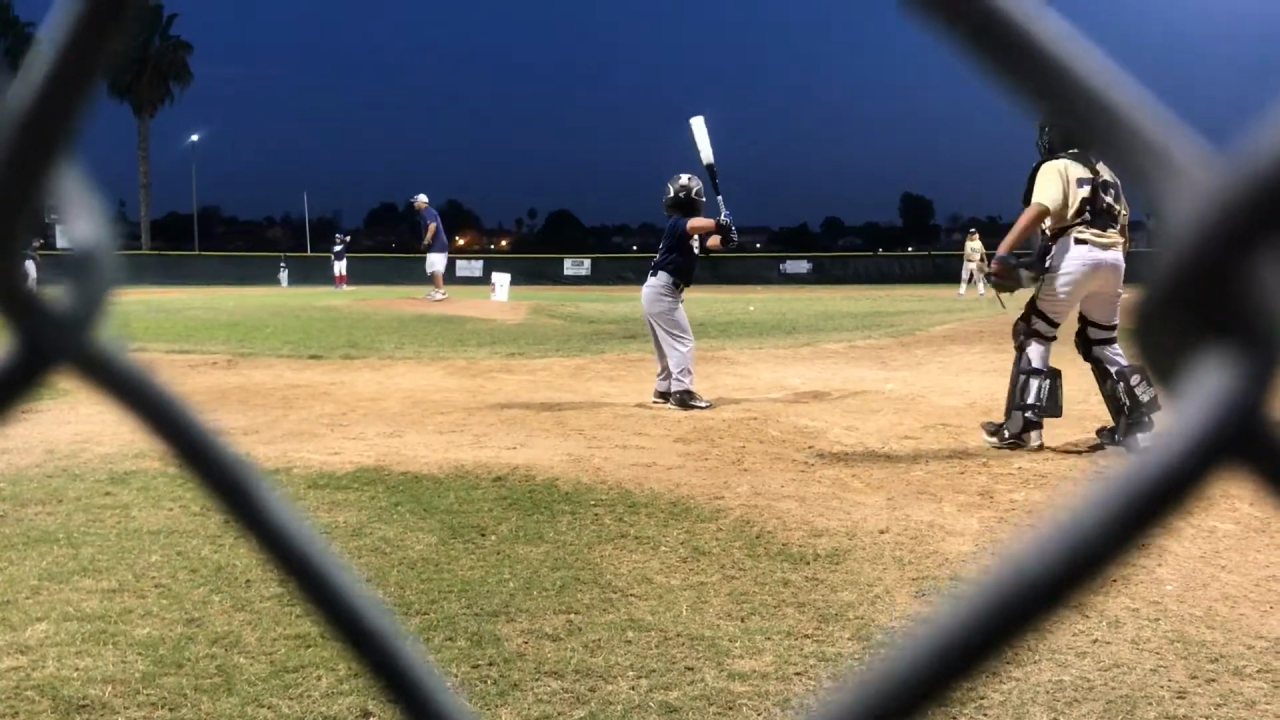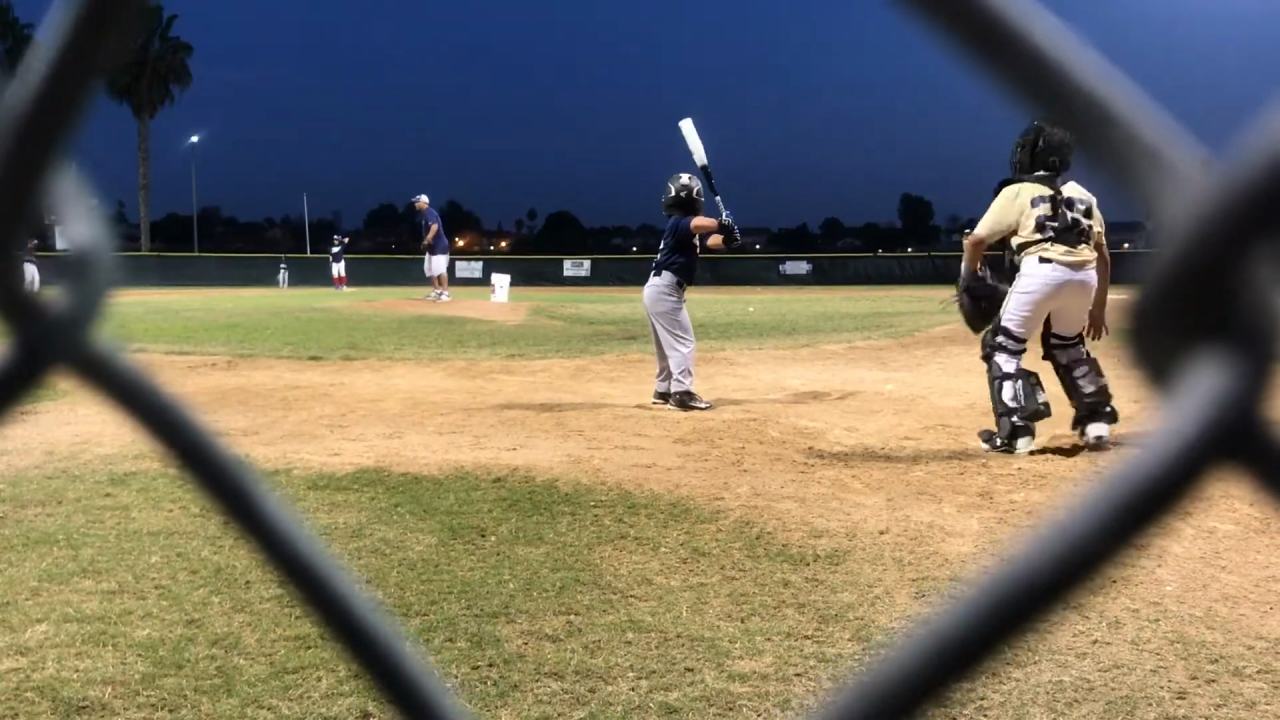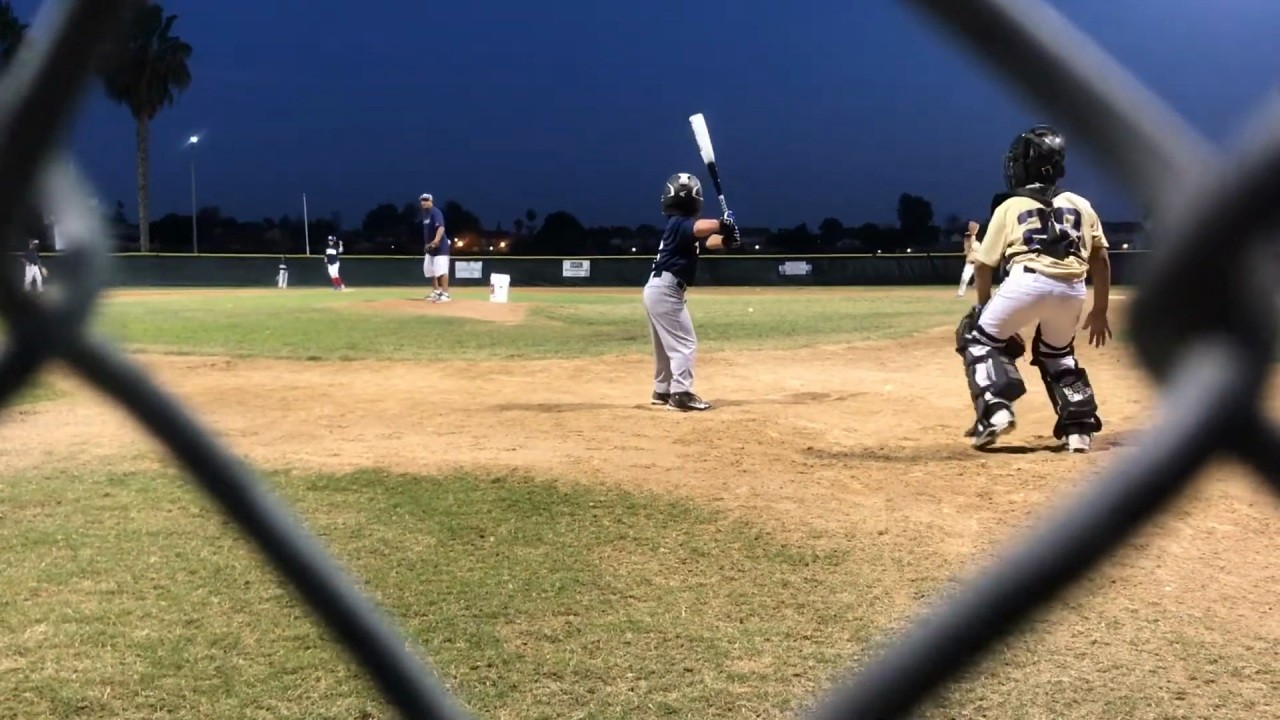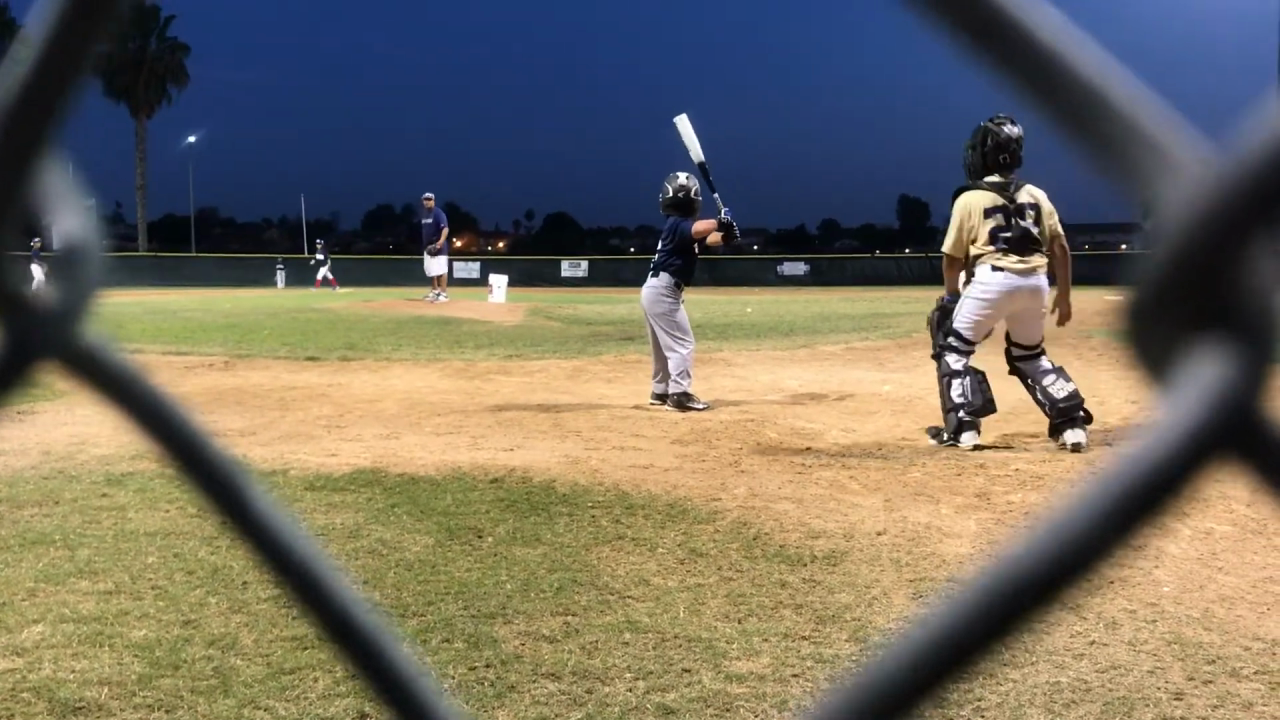
dt=0.3s
person 1, frame 1
left shoulder: (1056, 168)
right shoulder: (1106, 173)
left elbow: (1037, 210)
right elbow: (1123, 230)
left wrist: (1002, 252)
right wrist: (1114, 280)
left hip: (1076, 255)
right hip: (1113, 258)
left knee: (1035, 336)
right knee: (1104, 344)
left ankle: (1023, 426)
right ankle: (1136, 426)
person 1, frame 2
left shoulder: (1016, 192)
right shoulder: (1083, 195)
left elbow: (977, 240)
right elbow: (1103, 256)
left wrist: (970, 275)
right wrist: (1099, 307)
left hip: (1041, 272)
right hip: (1084, 275)
left knee: (1003, 348)
right knee: (1068, 347)
left ankle: (1015, 432)
right ankle: (1096, 420)
person 1, frame 3
left shoulder: (1009, 208)
right shoulder: (1079, 204)
left elbow: (983, 265)
right elbow: (1101, 260)
left wrist: (983, 307)
right wrist: (1100, 310)
left hip: (1027, 282)
right hip: (1072, 287)
left knee: (977, 340)
right knee: (1057, 353)
left ankle: (995, 412)
right ankle: (1080, 428)
person 1, frame 4
left shoulder: (969, 198)
right shoulder: (1036, 195)
left elbow: (953, 257)
right elbow: (1060, 249)
left wrist: (951, 296)
right wrist: (1064, 296)
left hip: (992, 280)
right hip: (1034, 281)
left knee: (953, 349)
right knee: (1029, 355)
left ankle: (962, 428)
right ankle: (1071, 424)
person 2, frame 1
left shoulder: (689, 229)
right shoulder: (677, 223)
left elbow: (709, 241)
right elbow: (695, 225)
left wrist: (725, 239)
right wrist: (718, 223)
left hip: (660, 291)
right hip: (661, 291)
left knee: (668, 342)
right knee: (682, 341)
left ankle: (664, 389)
right ankle: (681, 393)
person 2, frame 2
left shoulder: (683, 225)
right shoulder: (678, 223)
left elbow: (708, 240)
right elbow: (698, 224)
left wrist: (727, 239)
right wrist: (720, 223)
left hip: (661, 290)
right hip: (664, 290)
left knee: (668, 343)
right knee: (682, 342)
left ankle: (663, 390)
right ankle: (681, 394)
person 2, frame 3
left shoulder: (680, 225)
right shoulder: (680, 224)
left elbow: (706, 241)
right elbow: (701, 228)
left wrist: (725, 239)
right wrist: (721, 223)
left hip: (659, 290)
right hip: (666, 291)
left knee: (667, 344)
right knee: (685, 343)
left ankle: (663, 391)
right ankle: (681, 395)
person 2, frame 4
left shoulder: (679, 224)
right shoulder: (678, 225)
left elbow: (705, 238)
right elbow: (699, 229)
left wrist: (725, 236)
right wrist: (719, 222)
left hip: (656, 290)
right hip: (663, 291)
left knee: (665, 344)
right knee: (682, 343)
left ankle: (661, 391)
right ankle: (679, 395)
